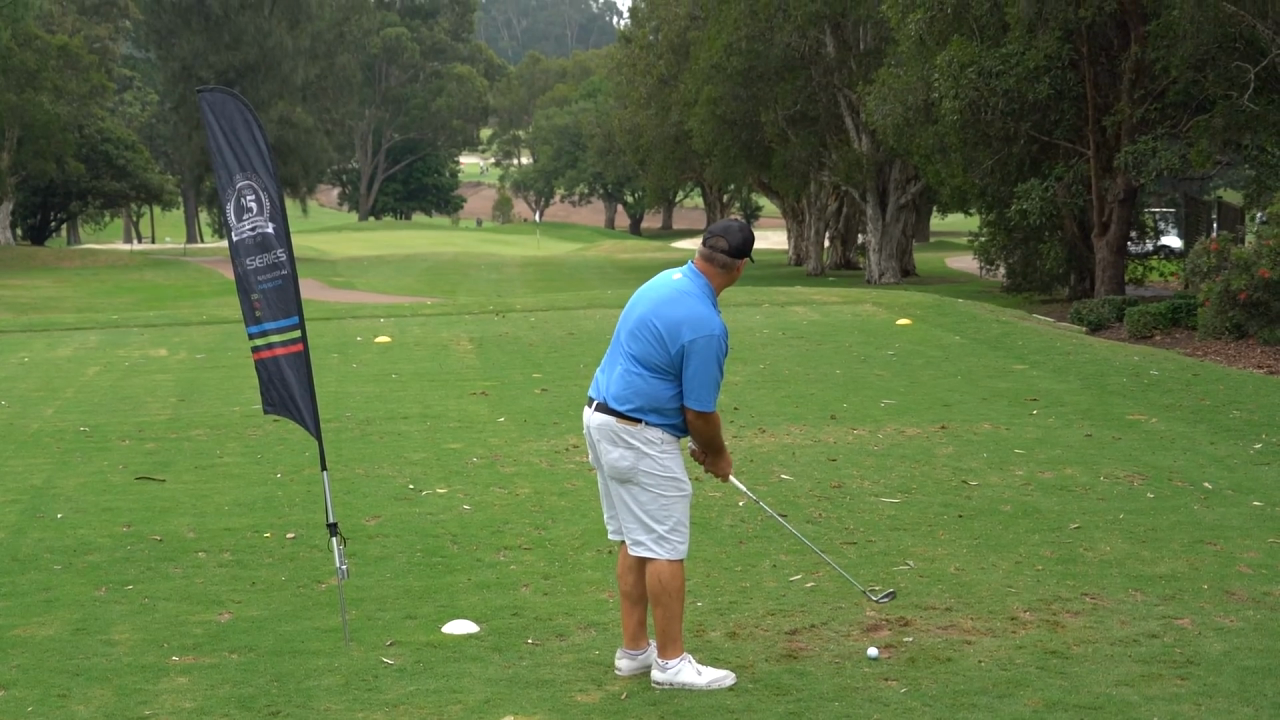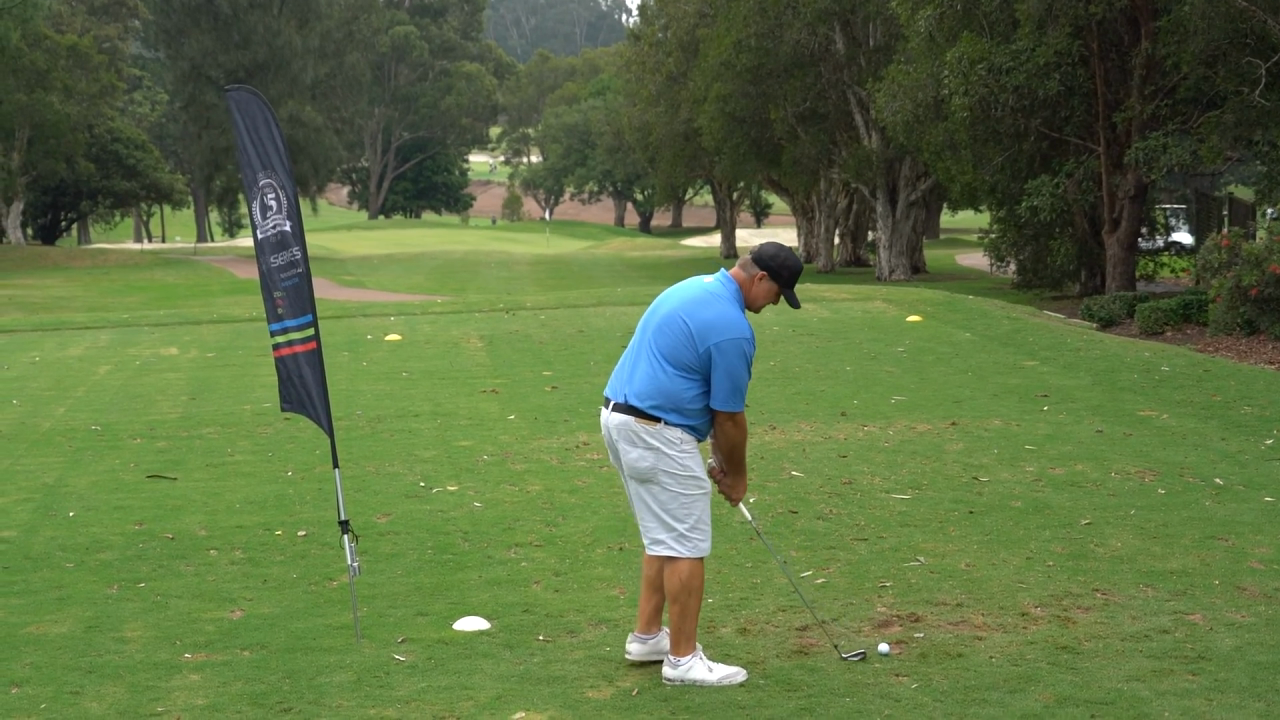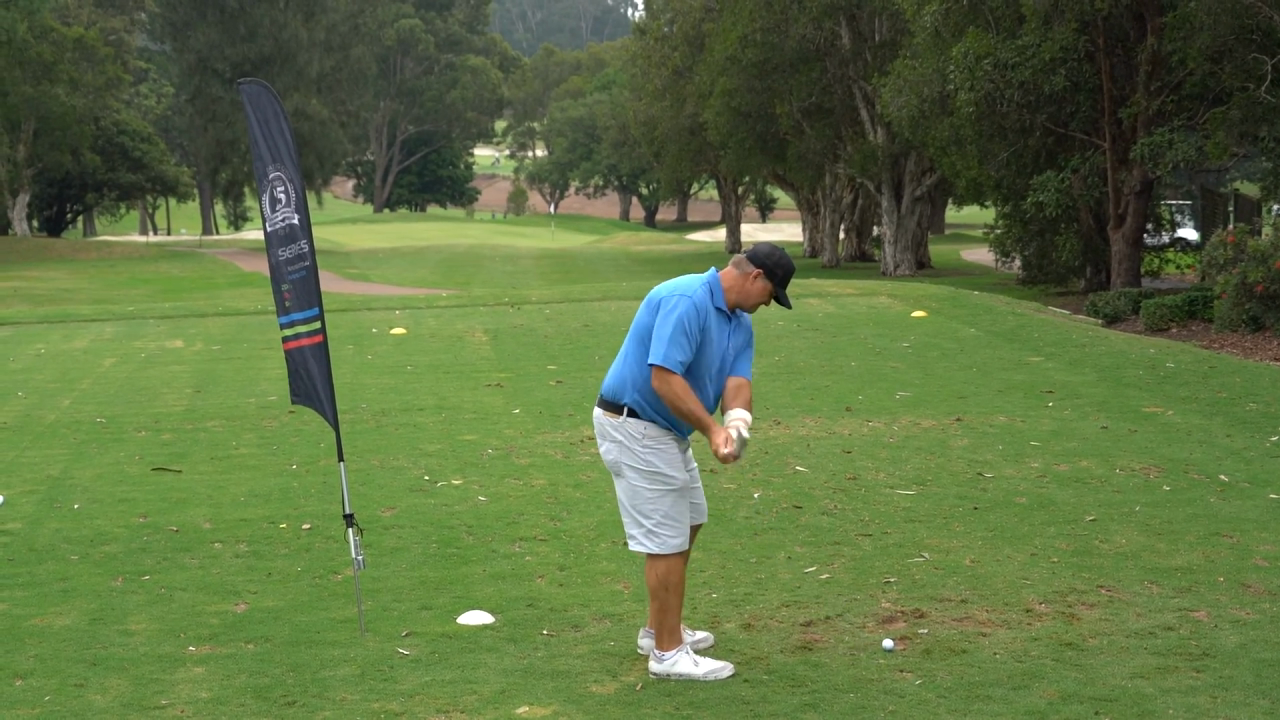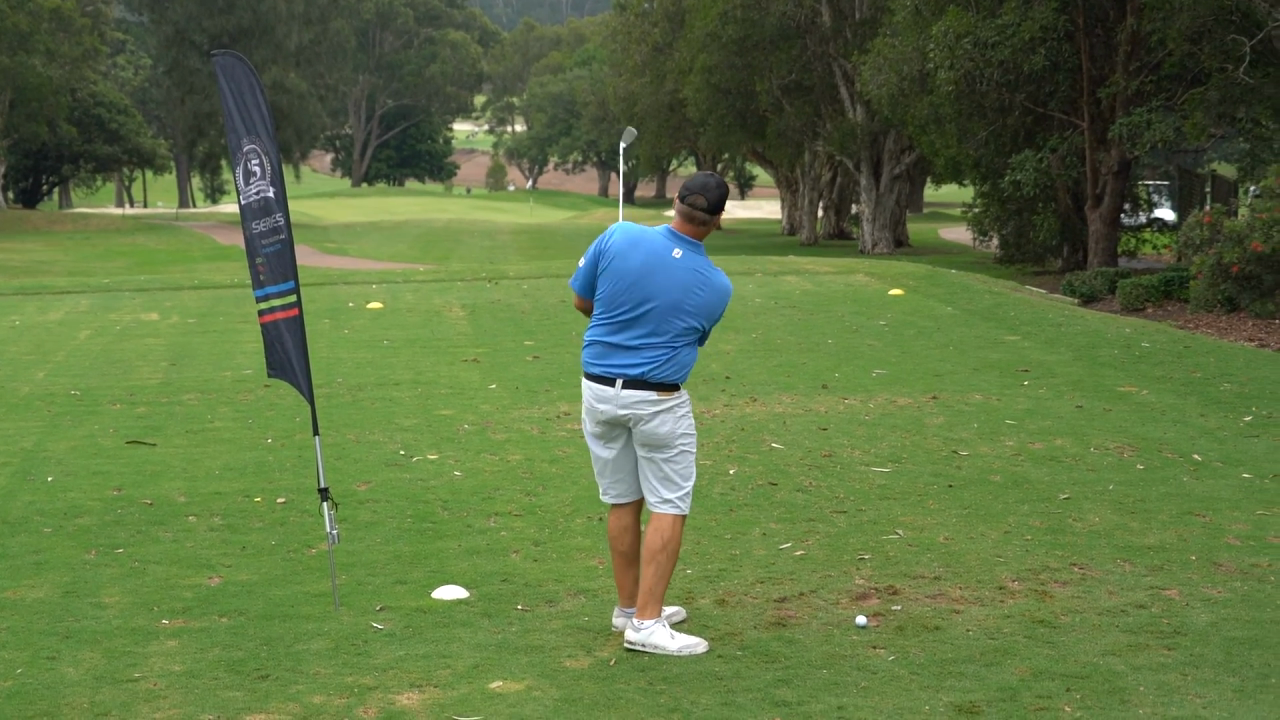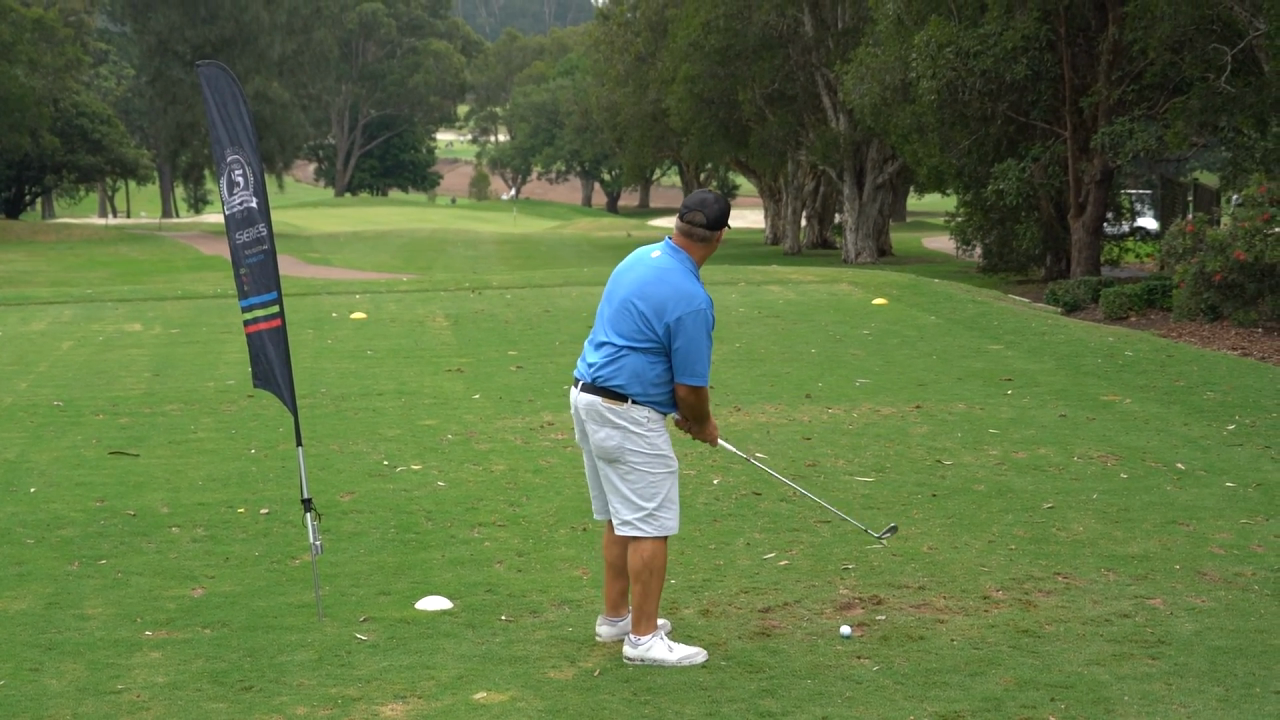
dt=1s
person 1, frame 1
left shoulder: (666, 281)
right shoulder: (704, 324)
right elbow: (699, 413)
left wrist: (702, 445)
right wrist: (718, 455)
left hip: (605, 419)
right hip: (639, 435)
left knee: (634, 542)
right knee: (664, 548)
left ankle: (635, 648)
right ankle: (671, 661)
person 1, frame 2
left shoulder: (696, 288)
right shoulder: (732, 328)
right elbow: (730, 416)
left wrist: (719, 457)
right wrist: (737, 475)
left hip: (621, 417)
right hip: (656, 433)
left knee: (664, 538)
right knee: (685, 546)
left ankle: (646, 635)
right ankle: (682, 658)
person 1, frame 3
left shoulder: (738, 323)
right shoulder: (686, 299)
left elbow: (737, 382)
right elbow: (663, 379)
left wrist: (735, 426)
right wrist: (710, 428)
left hip: (659, 429)
right hip: (636, 428)
left knee: (685, 526)
right knee: (666, 541)
left ankle: (659, 629)
right ankle: (668, 652)
person 1, frame 4
left shoulder: (617, 238)
right shoulder: (716, 287)
left elbow: (581, 300)
left hip: (598, 389)
right hip: (658, 401)
left knee: (623, 501)
right knee: (668, 507)
left ankle: (630, 606)
right ankle: (646, 623)
person 1, frame 5
left shoulder: (639, 257)
right shoulder: (691, 299)
right elbow: (689, 389)
left wrist: (684, 413)
right wrist: (703, 425)
left hip: (588, 396)
right hip: (626, 413)
left knee: (620, 517)
right knee: (651, 526)
left ankle: (615, 616)
right ankle: (643, 638)
